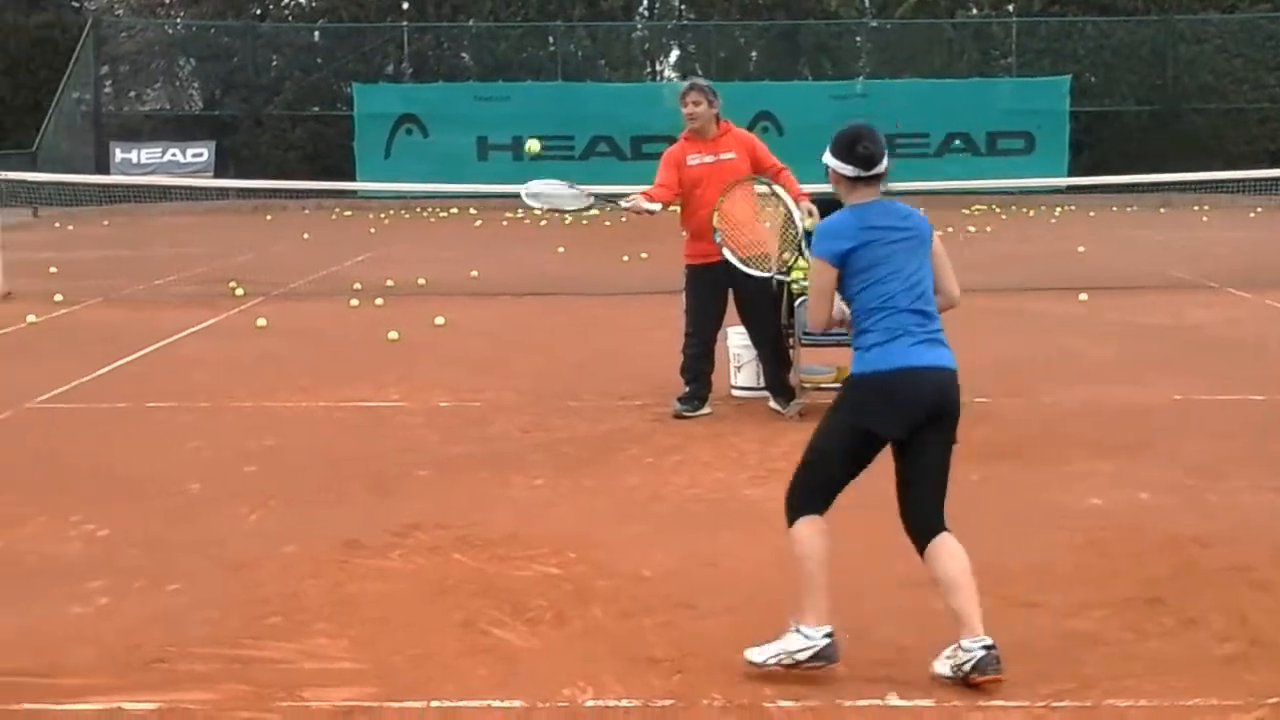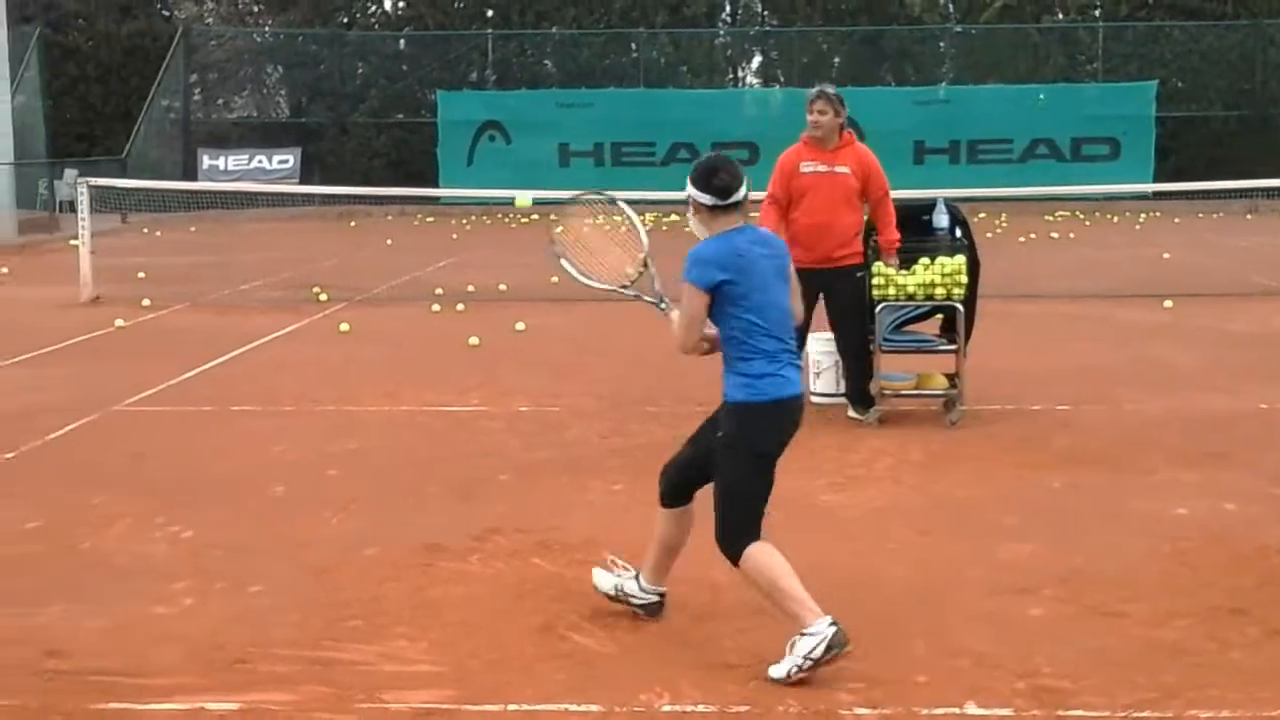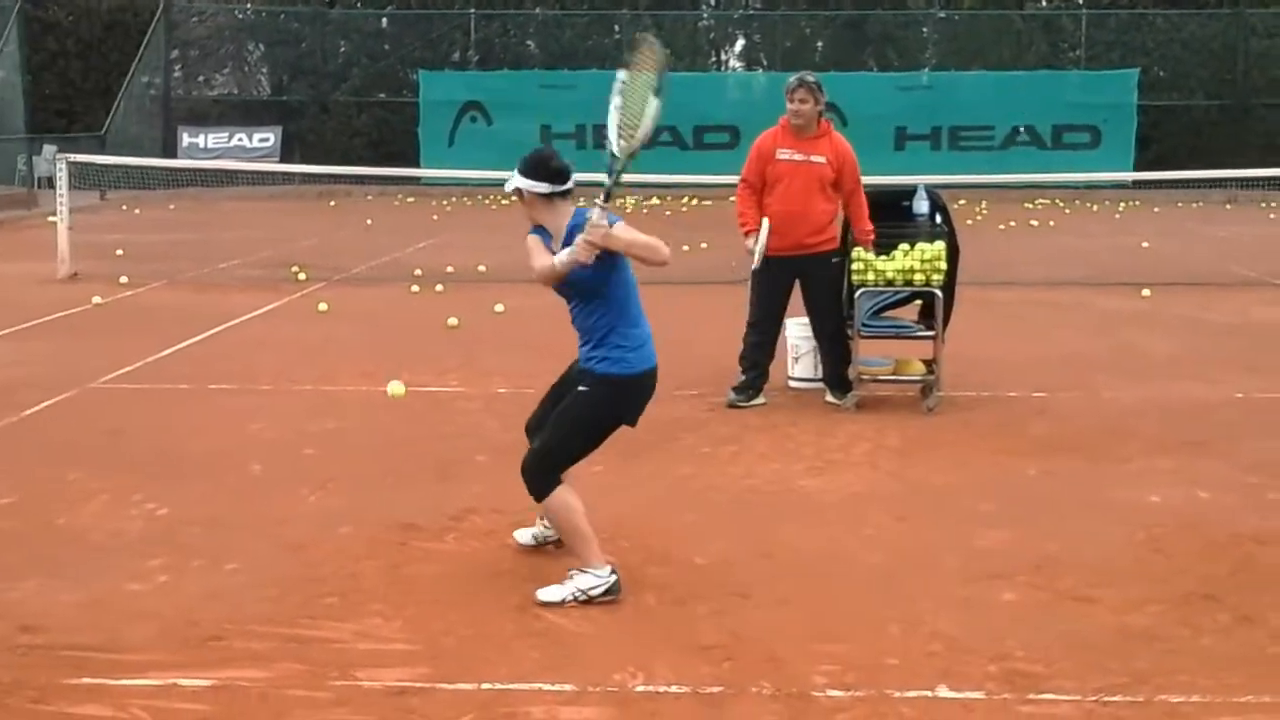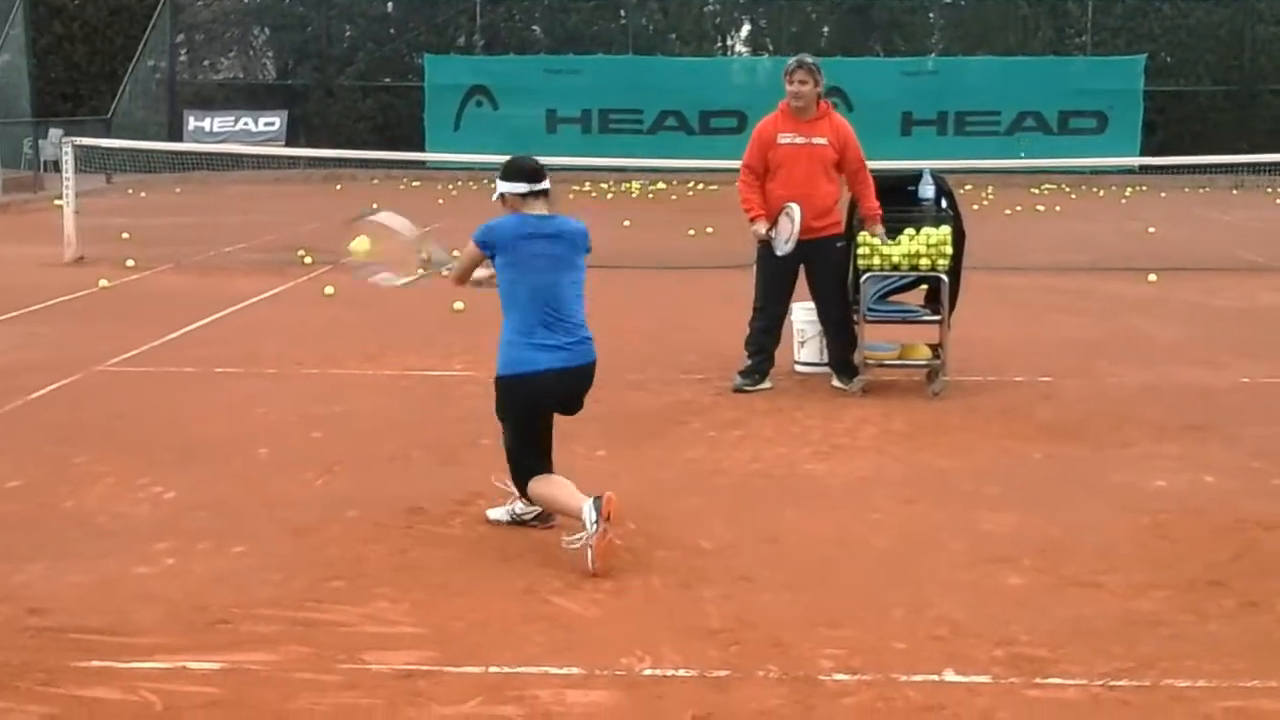
dt=0.4s
person 1, frame 1
left shoulder: (833, 231)
right shoulder: (917, 223)
left elbow: (819, 320)
right elbow: (949, 296)
left hip: (881, 383)
right hip: (938, 381)
left knee: (806, 501)
right knee: (927, 525)
left ankle: (813, 633)
right ankle: (976, 646)
person 1, frame 2
left shoulder: (707, 255)
right shoulder: (773, 244)
left elbow: (690, 341)
left wrist: (683, 329)
left hip: (761, 405)
right hip: (772, 397)
left knee: (736, 537)
right knee: (677, 481)
left ankle: (817, 630)
right ankle: (648, 586)
person 1, frame 3
left shoulder: (594, 221)
right shoulder: (539, 235)
left elbow: (661, 254)
right elbow: (543, 269)
left wrist: (605, 236)
right wrist: (577, 250)
left hip: (622, 373)
right hip: (594, 364)
left knee: (538, 467)
right knee: (540, 430)
left ankle: (598, 575)
right ankle: (558, 524)
person 1, frame 4
left shoulder: (494, 232)
right shoulder: (574, 234)
left elbow: (460, 275)
left wrist: (477, 272)
left hip: (526, 372)
right hip: (579, 364)
left knee: (533, 477)
right knee: (520, 422)
left ankle: (588, 507)
right ankle: (530, 505)
person 2, frame 1
left shoulder: (743, 141)
right shoulder: (676, 153)
left elbow: (776, 172)
right elbow: (663, 189)
left wrist: (800, 199)
right wrist: (644, 199)
right hip: (702, 258)
left knee: (764, 326)
right knee: (699, 332)
left ankle: (782, 393)
right ankle: (695, 394)
person 2, frame 2
left shoulder: (861, 157)
right shoulder: (791, 157)
left elbow: (881, 204)
right elbow: (774, 204)
left wrist: (889, 248)
left hip: (846, 265)
right hip: (797, 265)
left knee: (853, 338)
left ankle: (861, 401)
person 2, frame 3
left shoulder: (838, 146)
right shoulder: (767, 142)
left elbow: (853, 195)
right elbow: (747, 190)
left wrist: (865, 239)
right wrist: (750, 230)
left hip: (821, 252)
right hip: (773, 251)
left knee: (829, 324)
right knee: (762, 323)
left ankle: (838, 385)
right ankle: (750, 386)
person 2, frame 4
left shoulder: (838, 127)
right shoulder: (768, 127)
left elbow: (858, 174)
right elbow: (750, 176)
left wrist: (871, 217)
right wrist: (757, 216)
left hip: (827, 235)
left knee: (835, 307)
right knee: (768, 308)
left ankle: (844, 370)
right ankle: (757, 371)
